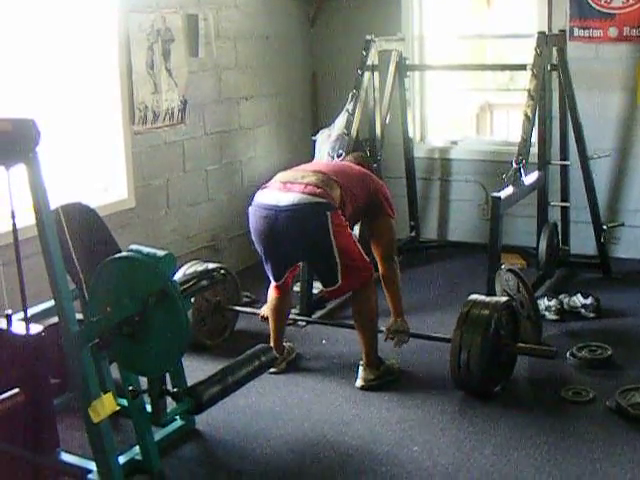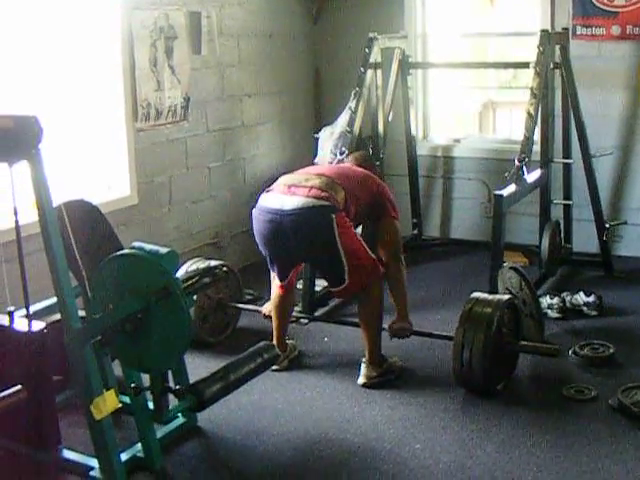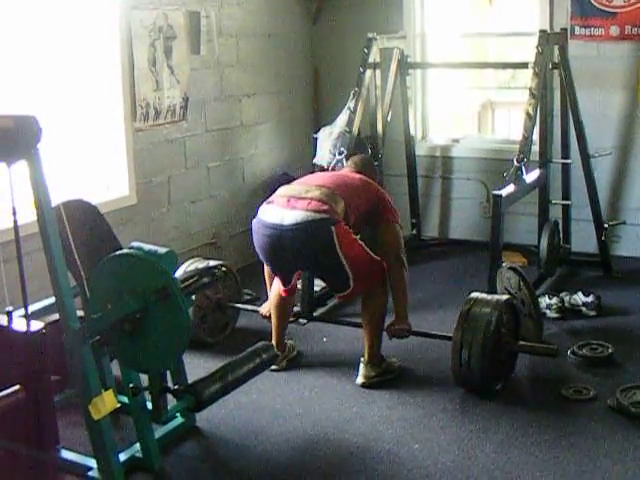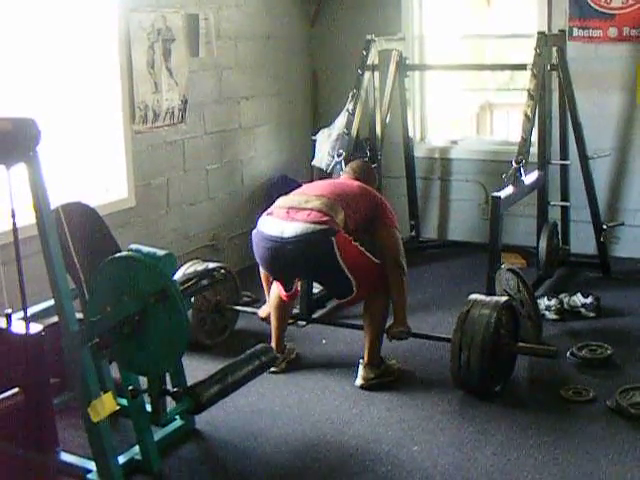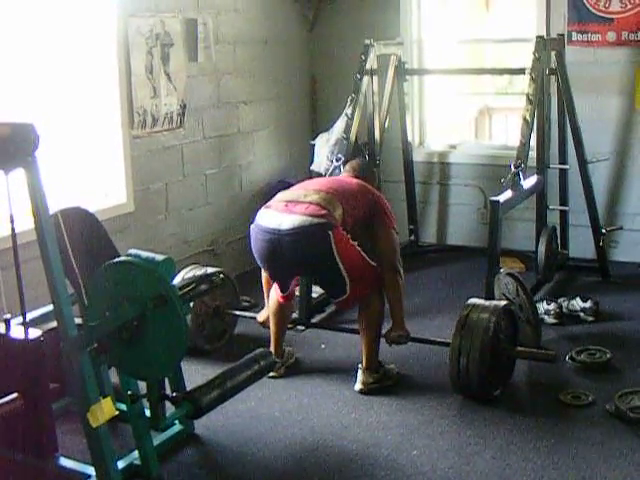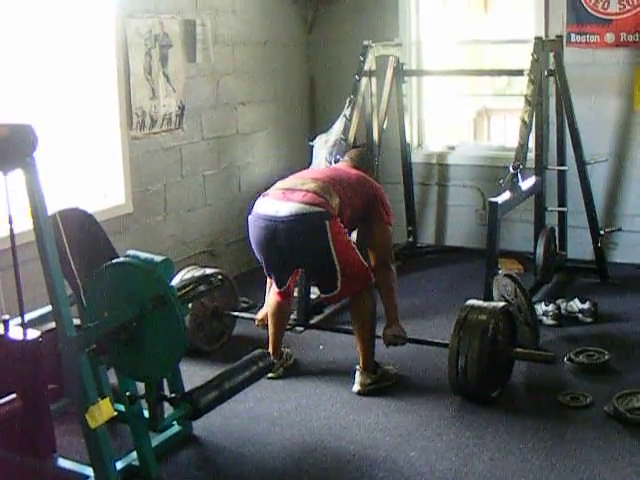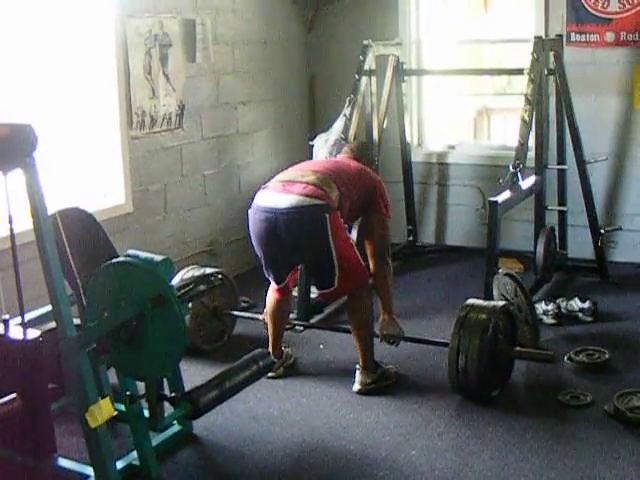
dt=0.2s
person 1, frame 1
left shoulder: (310, 169)
right shoulder: (373, 185)
right elbow: (387, 258)
left wrist: (271, 303)
right wrist: (398, 317)
left hip: (261, 208)
right hip: (310, 212)
left knee: (280, 279)
right knee: (362, 282)
left ankle: (277, 353)
right ankle: (371, 368)
person 1, frame 2
left shoulder: (313, 171)
right shoulder: (376, 187)
left elbow: (281, 247)
right elbow: (393, 257)
left wrist: (273, 299)
right wrist: (402, 316)
left hip: (264, 211)
right hip: (314, 215)
left knee: (283, 276)
right knee: (369, 279)
left ankle: (279, 350)
right ankle: (373, 365)
person 1, frame 3
left shoulder: (312, 179)
right shoulder: (374, 193)
left elbow: (277, 248)
right elbow: (396, 259)
left wrist: (271, 299)
right wrist: (401, 318)
left hip: (264, 224)
right hip: (313, 227)
left knee: (284, 276)
right knee: (376, 279)
left ankle: (277, 350)
right ankle: (372, 366)
person 1, frame 4
left shoulder: (310, 188)
right shoulder: (373, 200)
right elbow: (395, 263)
left wrist: (270, 302)
right wrist: (400, 320)
left hip: (262, 237)
right hip: (313, 238)
left knee: (284, 279)
right knee: (378, 283)
left ankle: (276, 352)
right ankle: (371, 368)
person 1, frame 5
left shoulder: (310, 184)
right shoulder: (373, 198)
right elbow: (390, 265)
left wrist: (268, 307)
right wrist: (398, 324)
left hip: (262, 229)
right hip: (311, 231)
left knee: (283, 283)
right knee: (369, 286)
left ankle: (276, 357)
right ankle: (370, 372)
person 1, frame 6
left shoulder: (310, 174)
right shoulder: (371, 189)
right elbow: (383, 261)
left wrist: (268, 303)
right wrist: (393, 321)
left hip: (260, 218)
right hip: (309, 220)
left knee: (281, 284)
right knee: (360, 288)
left ankle: (274, 358)
right ankle: (368, 373)
person 1, frame 7
left shoulder: (309, 165)
right shoulder: (371, 181)
right elbow: (379, 254)
right wrist: (387, 314)
left hip: (260, 210)
right hip: (309, 213)
left knee: (279, 283)
right knee: (357, 287)
left ankle: (274, 358)
right ankle: (368, 372)
